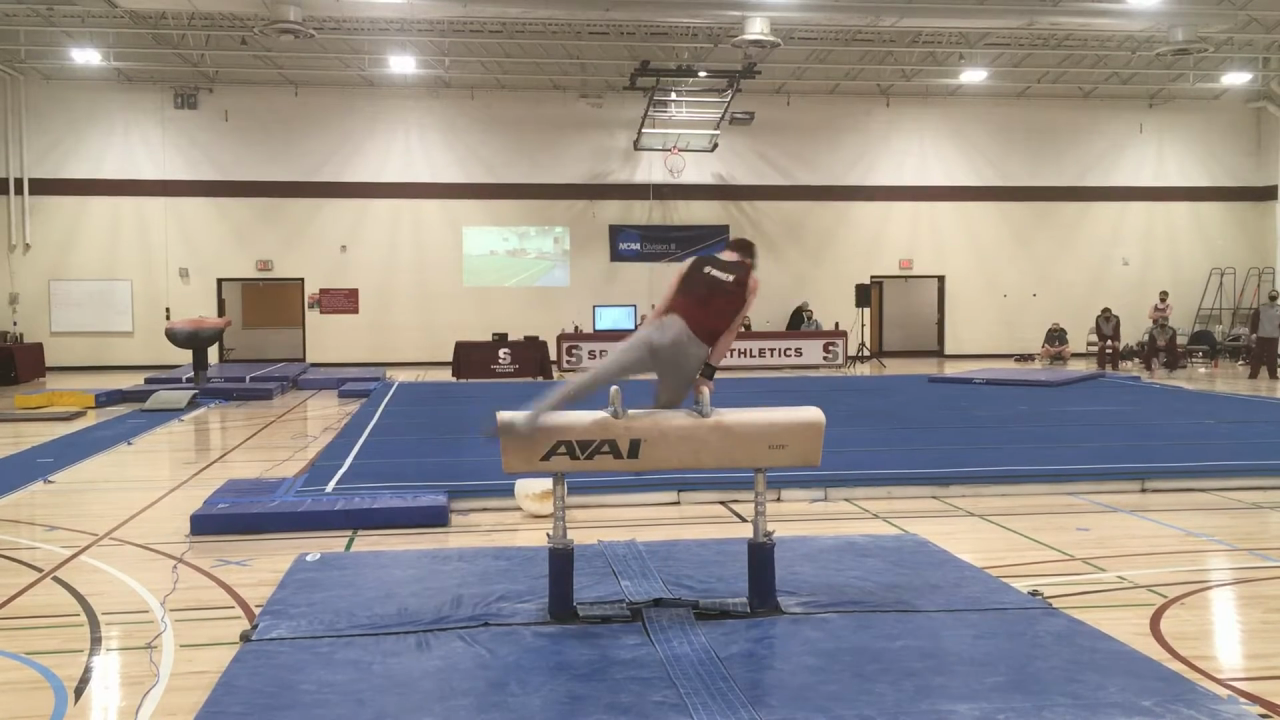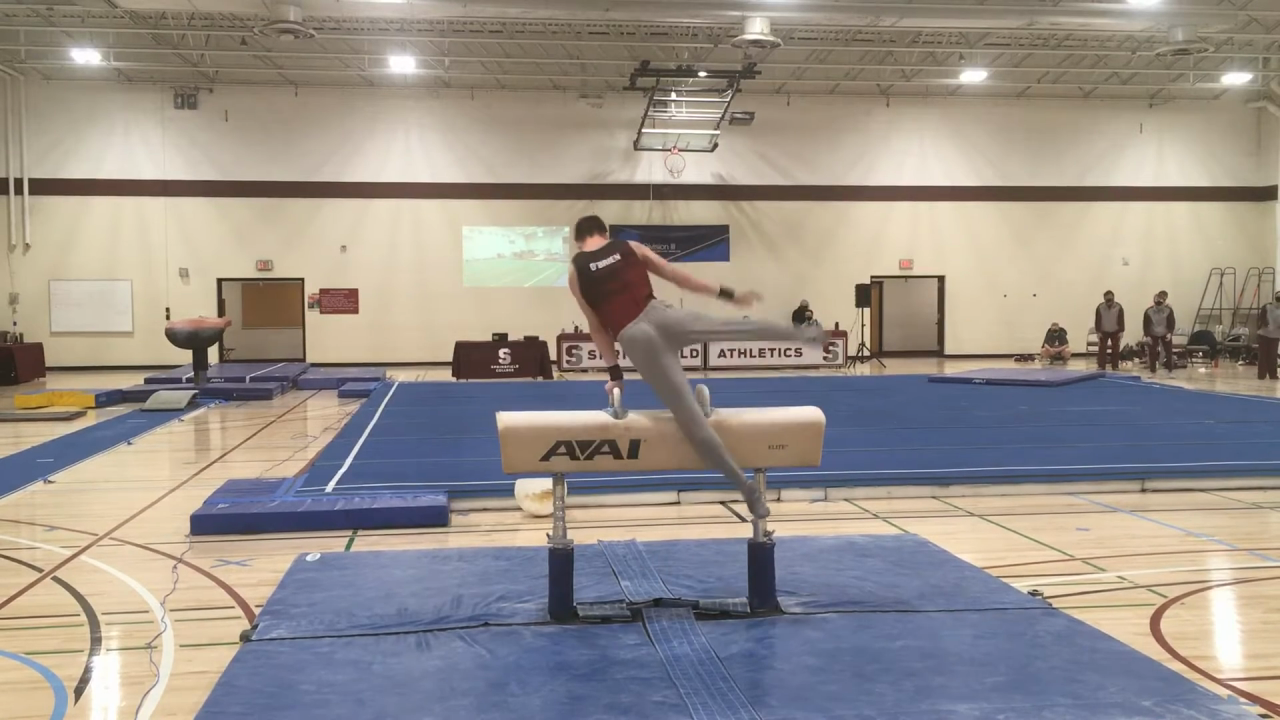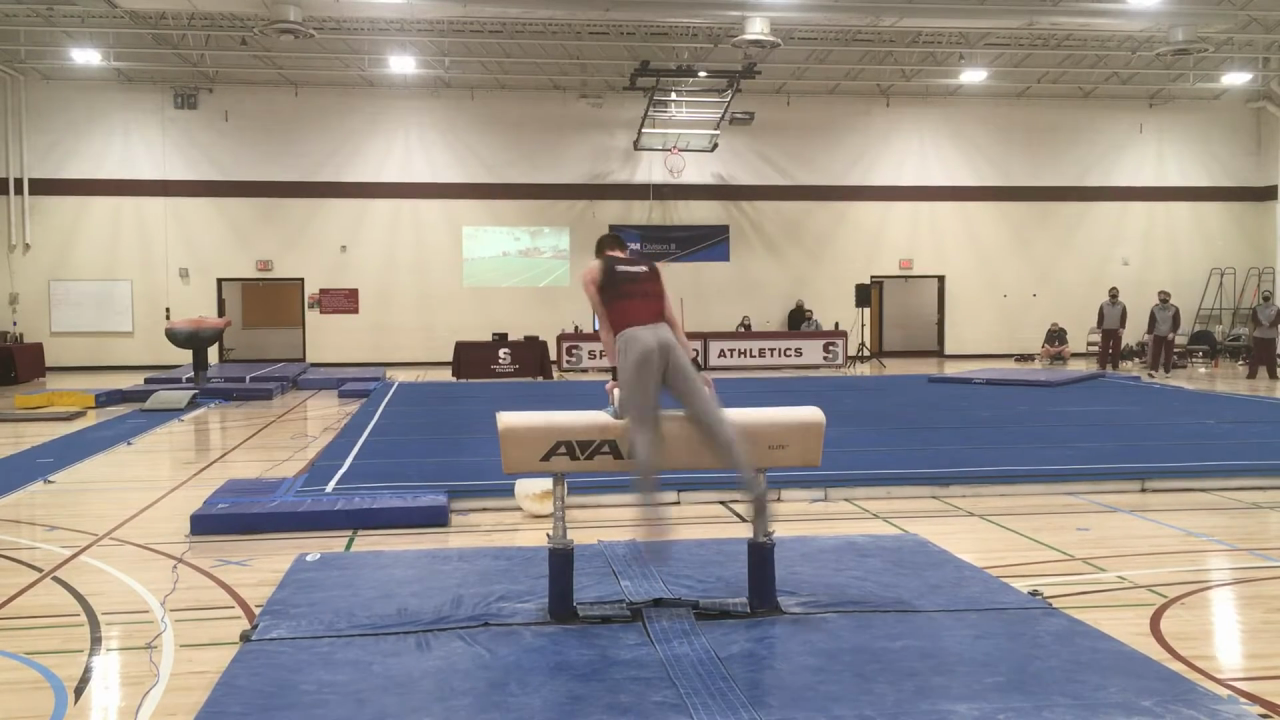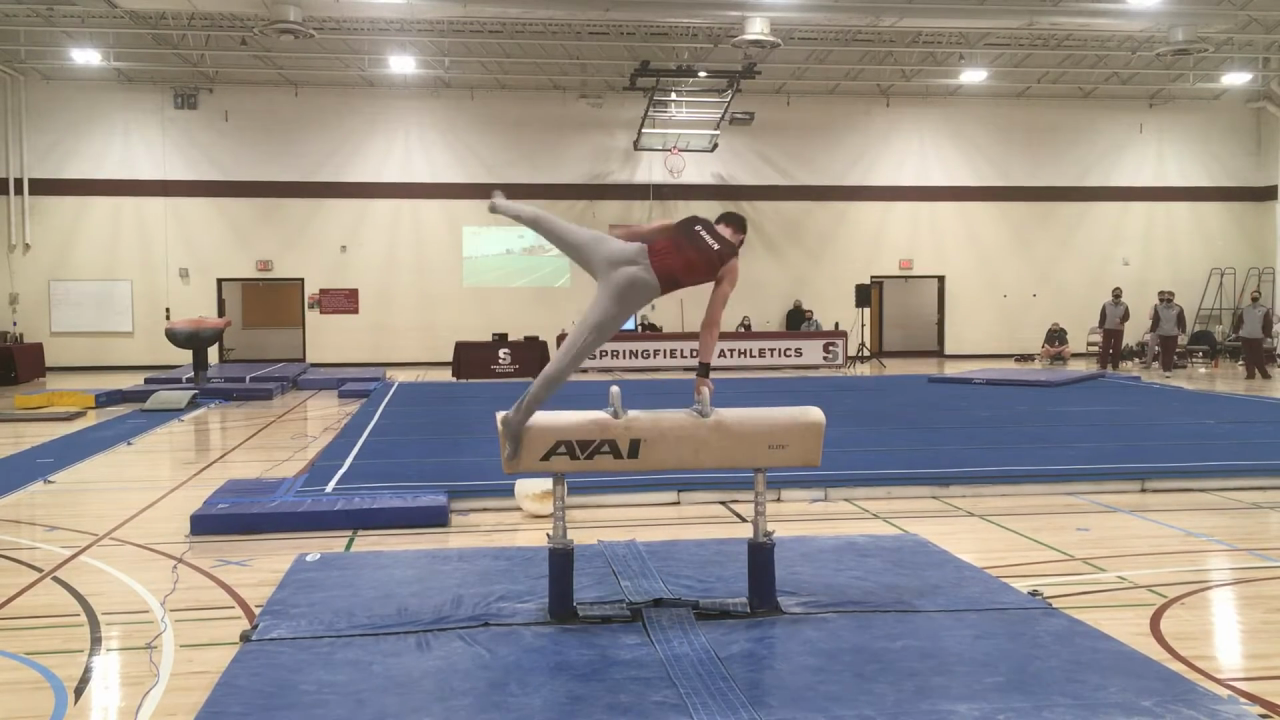
dt=0.5s
person 1, frame 1
left shoulder: (695, 264)
right shoulder: (750, 281)
right elbow: (729, 333)
left wrist: (640, 336)
right wrist: (708, 373)
left hip: (660, 330)
right hip: (688, 353)
left knee: (596, 376)
right knee: (665, 411)
left ankle: (532, 414)
person 1, frame 2
left shoulder: (575, 273)
right shoulder: (630, 248)
left elbow: (598, 329)
right elbow: (676, 276)
left wrist: (614, 374)
right wrist: (728, 294)
left hip: (637, 338)
right hip: (663, 317)
left knee: (690, 418)
right knee: (741, 327)
left ankle: (744, 484)
right ankle: (806, 334)
person 1, frame 3
left shoulder: (594, 270)
right shoulder: (650, 266)
left elbow: (606, 325)
left wrist: (617, 372)
right wrist: (692, 362)
left hip: (633, 343)
right hip: (663, 338)
left knee: (643, 432)
right knee: (712, 418)
right ankle: (756, 491)
person 1, frame 4
left shoulder: (692, 223)
right shoulder: (730, 265)
left elbow: (637, 232)
right elbow: (712, 323)
right wrist: (703, 371)
left hip: (622, 253)
right hip: (633, 286)
left knee: (553, 224)
right knee: (571, 354)
left ankle: (501, 205)
right ankle: (516, 419)
